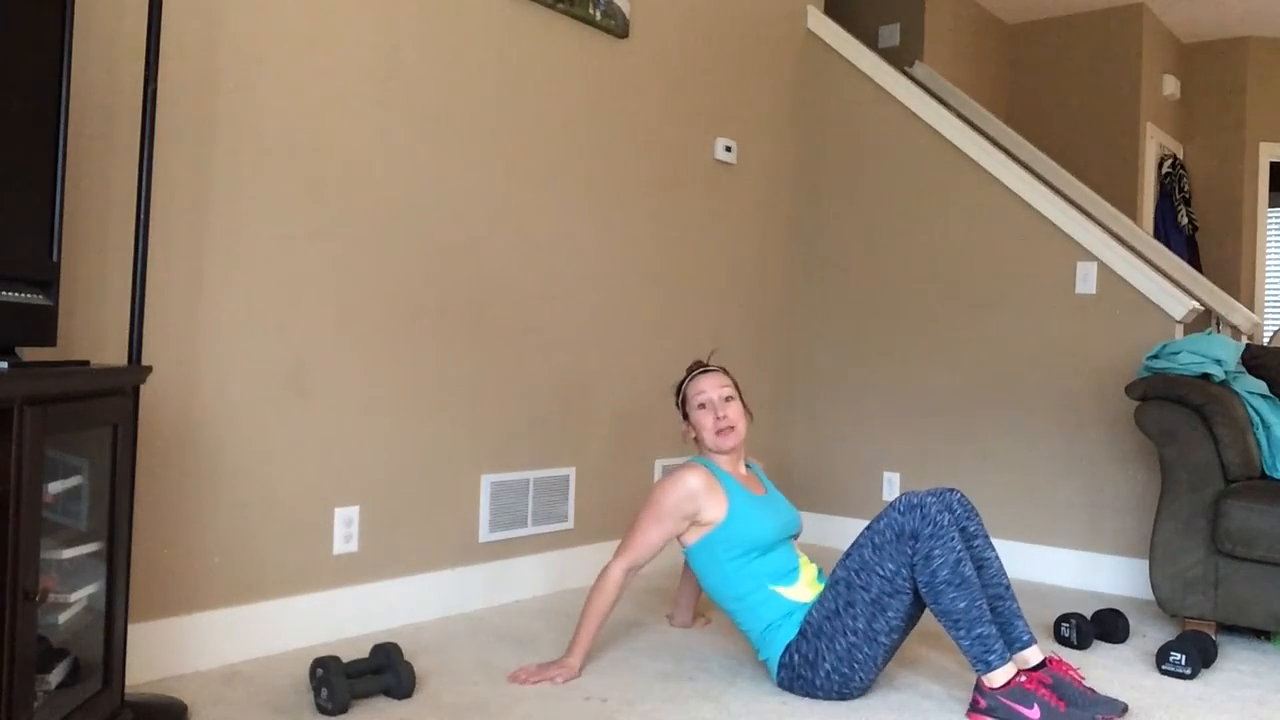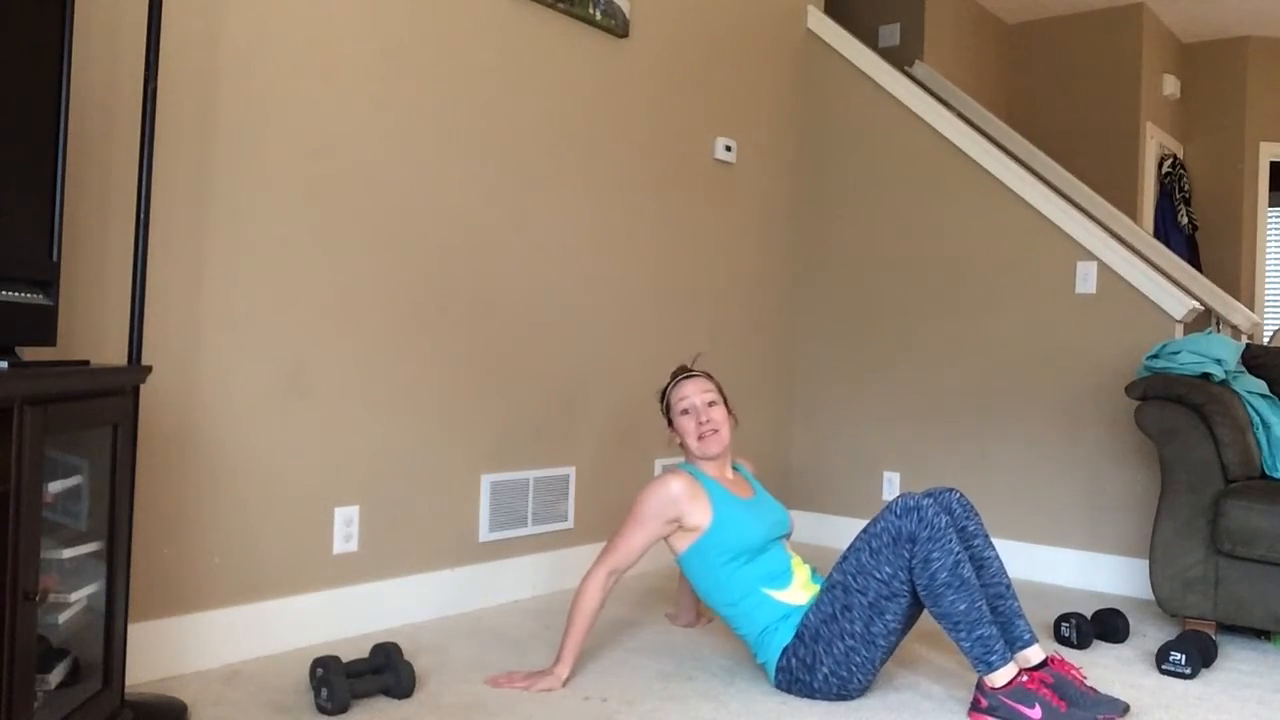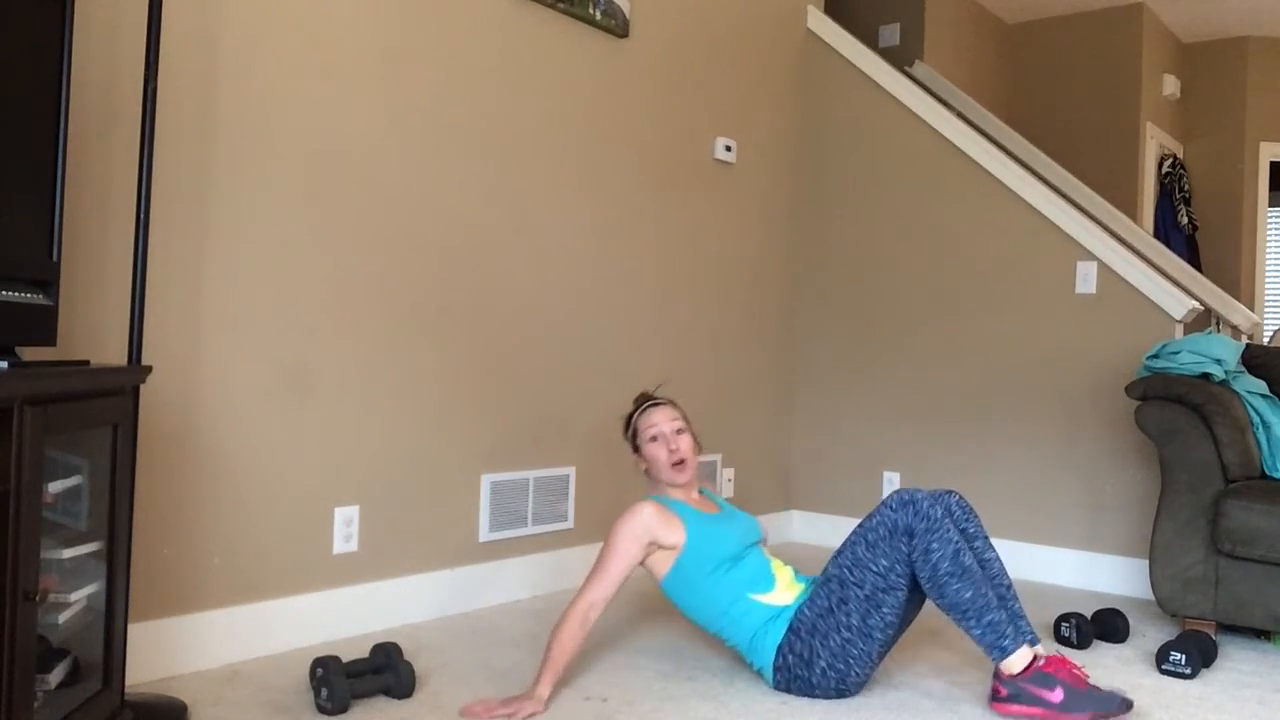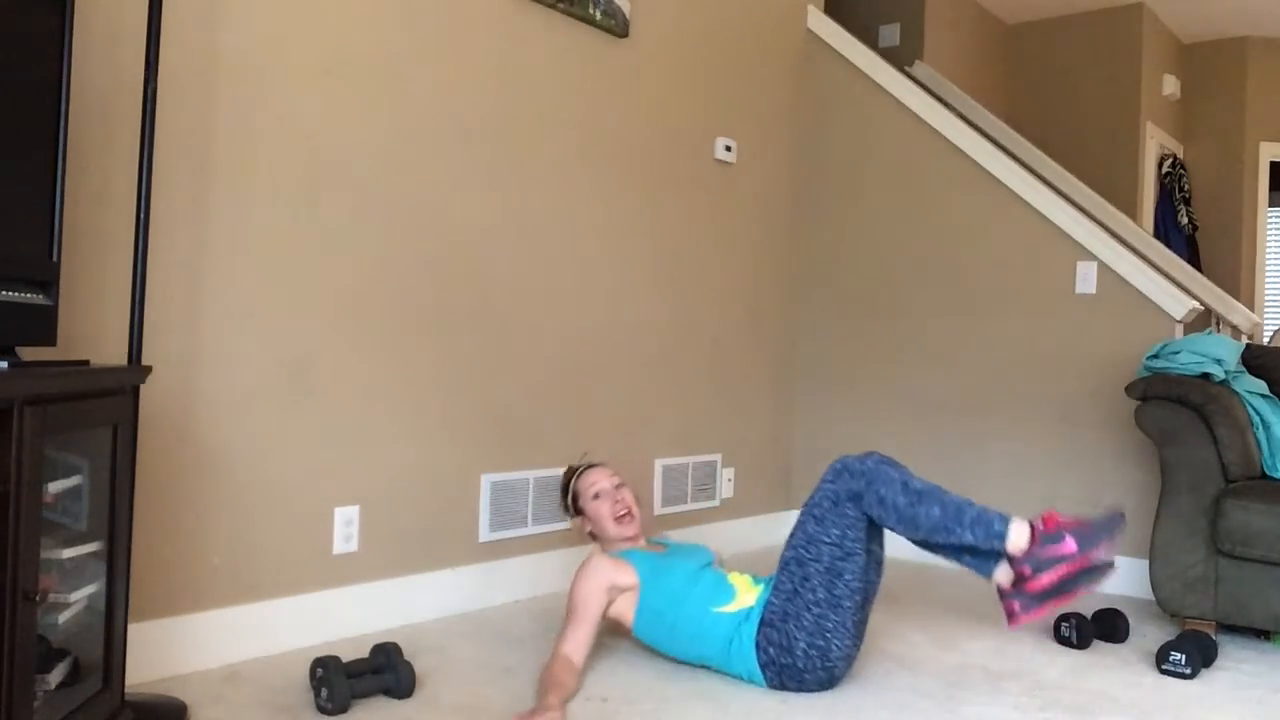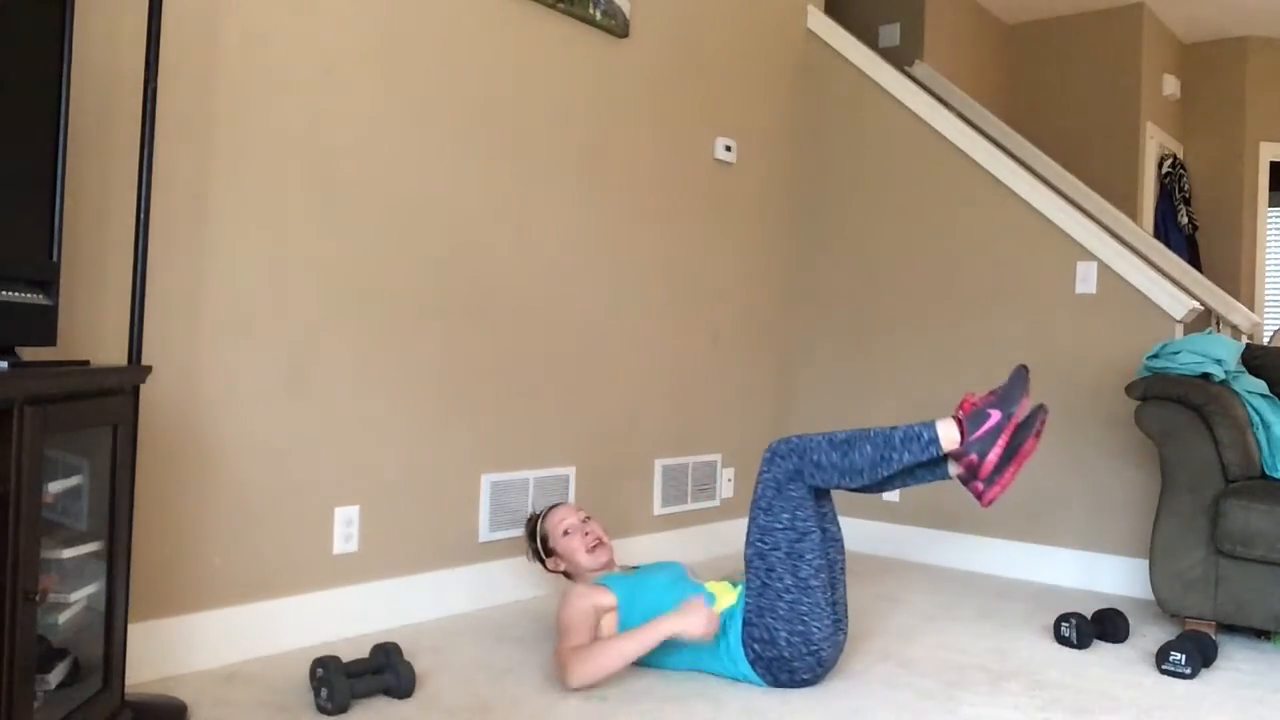
dt=0.5s
person 1, frame 1
left shoulder: (753, 472)
right shoulder: (690, 483)
right elbow: (620, 566)
left wrist: (684, 613)
right wrist: (571, 661)
left hip: (835, 628)
right hip: (812, 657)
left knee: (948, 505)
right knee: (918, 515)
left ankle: (1029, 662)
person 1, frame 2
left shoulder: (743, 473)
right shoulder: (674, 491)
right elbow: (603, 572)
left wrist: (691, 610)
left hip: (832, 628)
right hip: (808, 658)
left knee: (946, 504)
right knee: (915, 518)
left ankle: (1030, 661)
person 1, frame 3
left shoulder: (712, 502)
right shoulder: (648, 517)
right elbow: (587, 605)
left hip: (823, 626)
right hip: (803, 657)
left knee: (944, 505)
right knee: (910, 510)
left ankle: (1029, 656)
person 1, frame 4
left shoulder: (663, 549)
right shoulder: (601, 570)
right elbow: (567, 655)
left hip: (813, 639)
right hip: (786, 650)
left knee: (866, 478)
right knee: (856, 478)
left ankle: (1019, 572)
right ankle: (1025, 542)
person 1, frame 5
left shoulder: (645, 577)
right shoulder: (584, 601)
right elbow: (572, 668)
right wrist: (670, 623)
left hip: (814, 633)
right hip: (780, 647)
left knee: (807, 471)
right knee: (788, 459)
left ankle: (969, 466)
right ankle: (958, 438)
